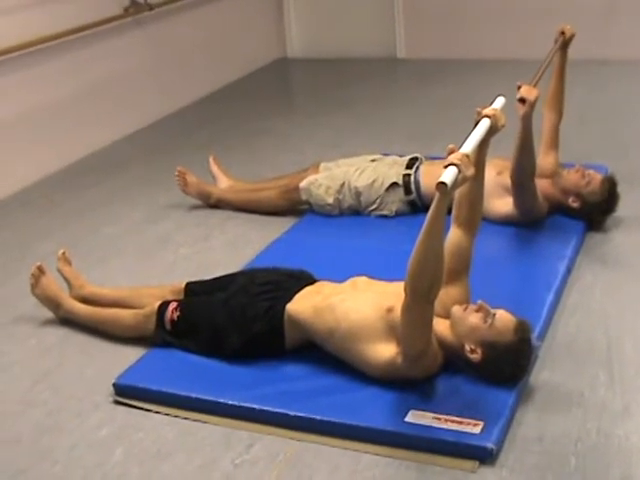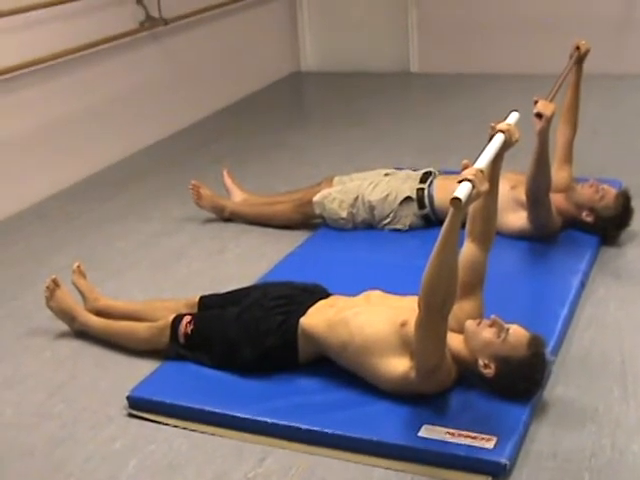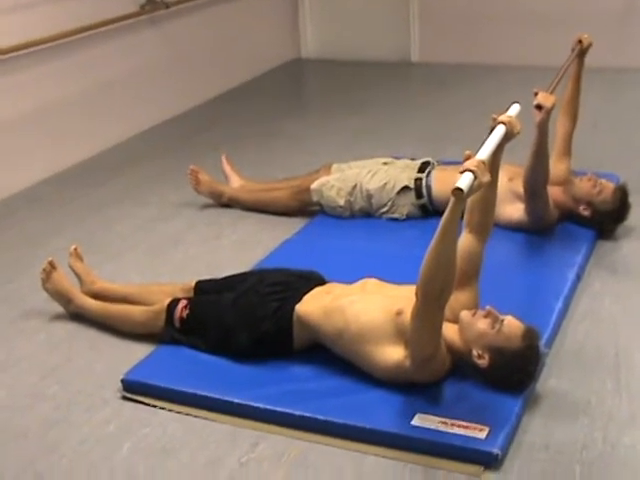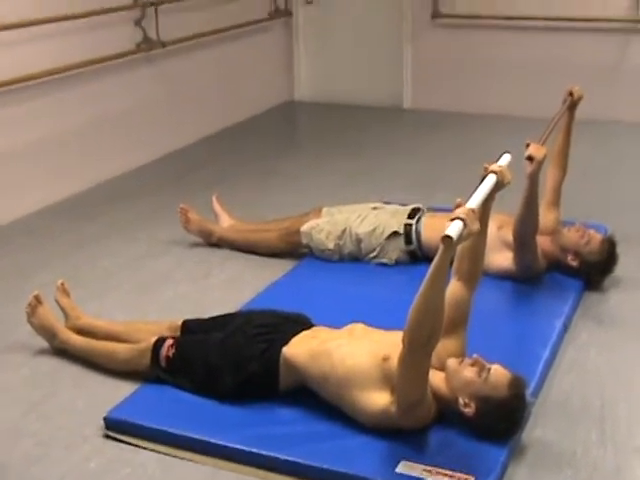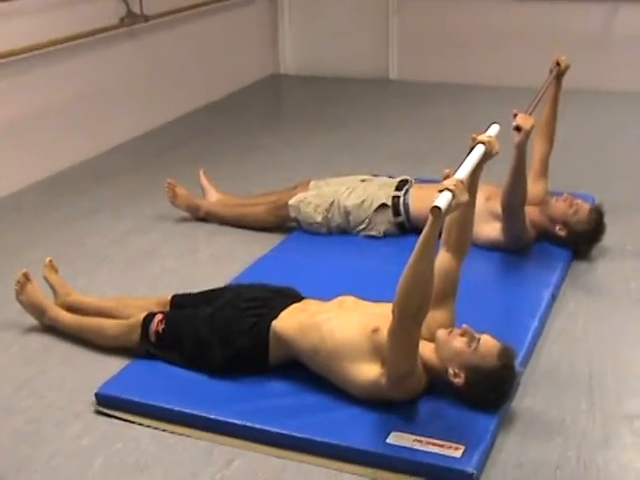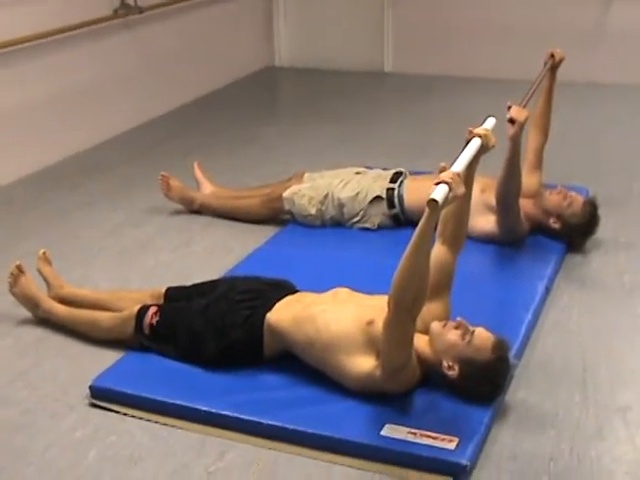
dt=0.5s
person 1, frame 1
left shoulder: (420, 358)
right shoulder: (452, 308)
left elbow: (418, 293)
right elbow: (465, 230)
left wrist: (443, 195)
right wrist: (482, 146)
left hip: (272, 324)
right hip: (301, 284)
left knee: (156, 318)
right knee: (181, 292)
left ankle: (68, 306)
right ankle: (85, 291)
person 1, frame 2
left shoulder: (434, 373)
right shoulder: (464, 324)
left elbow: (429, 308)
right elbow: (478, 245)
left wrist: (456, 211)
right wrist: (495, 163)
left hip: (287, 336)
right hip: (314, 298)
left knee: (170, 332)
right knee: (195, 306)
left ankle: (83, 319)
right ankle: (101, 303)
person 1, frame 3
left shoulder: (428, 361)
right shoulder: (460, 313)
left elbow: (429, 297)
right elbow: (476, 236)
left wrist: (458, 201)
right wrist: (497, 152)
left hip: (282, 323)
right hip: (311, 285)
left knee: (168, 316)
right knee: (190, 289)
left ankle: (79, 302)
right ankle: (96, 287)
person 1, frame 4
left shoulder: (414, 409)
right shoulder: (447, 360)
left elbow: (415, 345)
right elbow: (464, 286)
left wrist: (447, 250)
right wrist: (485, 204)
left hip: (269, 364)
right hip: (296, 328)
left knee: (152, 354)
right knee: (175, 330)
left ankle: (65, 337)
right ankle: (82, 322)
person 1, frame 5
left shoulder: (404, 380)
right shoulder: (436, 332)
left elbow: (406, 316)
right elbow: (453, 255)
left wrist: (437, 220)
right wrist: (474, 172)
left hip: (258, 338)
right hip: (286, 301)
left knee: (141, 331)
right knee: (165, 304)
left ankle: (53, 315)
right ankle: (70, 299)
person 1, frame 6
left shoulder: (398, 373)
right shoulder: (432, 324)
left elbow: (401, 308)
right elbow: (448, 250)
left wrist: (432, 214)
right wrist: (469, 166)
left hip: (251, 330)
right hip: (282, 294)
left knee: (135, 322)
right knee: (160, 297)
left ankle: (47, 307)
right ankle: (64, 291)
person 2, frame 1
left shoulder: (531, 207)
right shoulder: (549, 174)
left elbow: (519, 179)
right elbow: (554, 118)
left wrist: (525, 118)
right wrist: (563, 54)
left hip: (400, 190)
right hip: (407, 165)
left knee: (299, 192)
right knee: (313, 171)
left ankle: (215, 195)
right ankle: (230, 186)
person 2, frame 2
left shoulder: (545, 222)
right shoulder: (563, 188)
left elbow: (534, 196)
right elbow: (568, 133)
left wrist: (541, 134)
right wrist: (578, 69)
left hip: (414, 204)
right hip: (423, 179)
left knee: (313, 206)
right knee: (327, 186)
left ankle: (228, 209)
right ankle: (246, 199)
person 2, frame 3
left shoulder: (541, 214)
right shoulder: (561, 180)
left elbow: (531, 188)
right elbow: (568, 124)
left wrist: (539, 126)
right wrist: (580, 62)
left hip: (412, 192)
right hip: (420, 169)
left knee: (310, 195)
right knee: (325, 172)
left ankle: (226, 193)
right ankle: (241, 186)
person 2, frame 4
left shoulder: (529, 263)
right shoulder: (549, 228)
left elbow: (521, 238)
right elbow: (558, 177)
left wrist: (530, 177)
right wrist: (570, 114)
left hip: (401, 238)
right hip: (411, 215)
left knee: (300, 236)
right knee: (314, 217)
left ankle: (218, 233)
right ankle: (231, 226)
person 2, frame 5
left shoulder: (518, 234)
right shoulder: (538, 200)
left elbow: (511, 207)
right elbow: (545, 148)
left wrist: (518, 147)
right wrist: (557, 84)
left hip: (389, 209)
right hip: (397, 187)
left knee: (287, 211)
right knee: (302, 189)
left ankle: (205, 209)
right ankle: (219, 201)
person 2, frame 6
left shoulder: (512, 226)
right shoulder: (532, 191)
left elbow: (504, 199)
right elbow: (540, 139)
left wrist: (511, 140)
right wrist: (552, 76)
left hip: (383, 202)
right hip: (392, 179)
left knee: (281, 203)
right knee: (297, 182)
left ankle: (200, 201)
right ankle: (213, 193)
